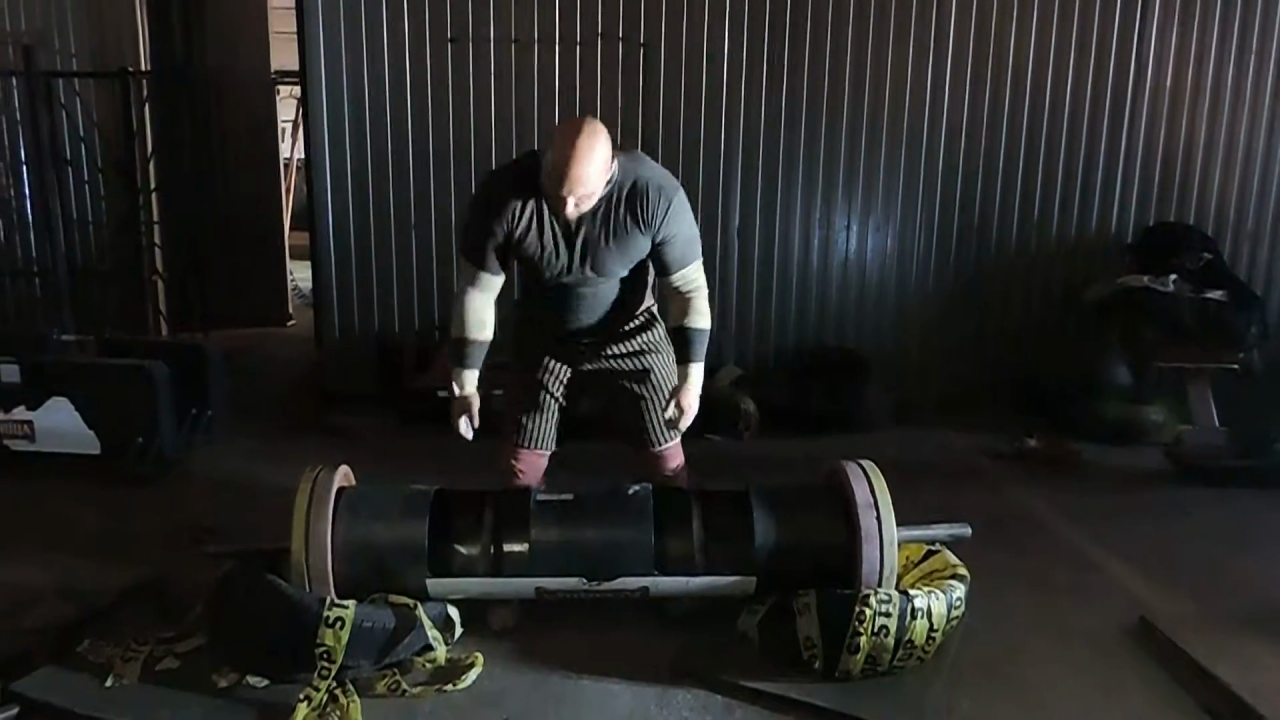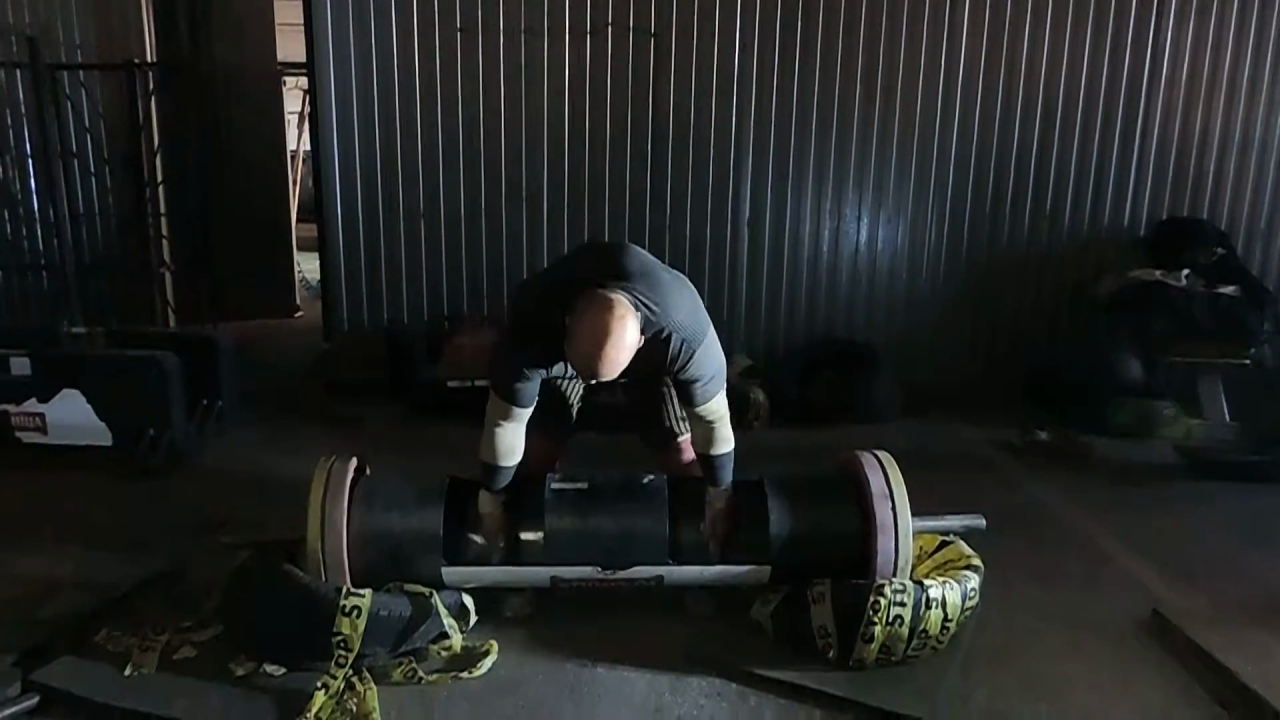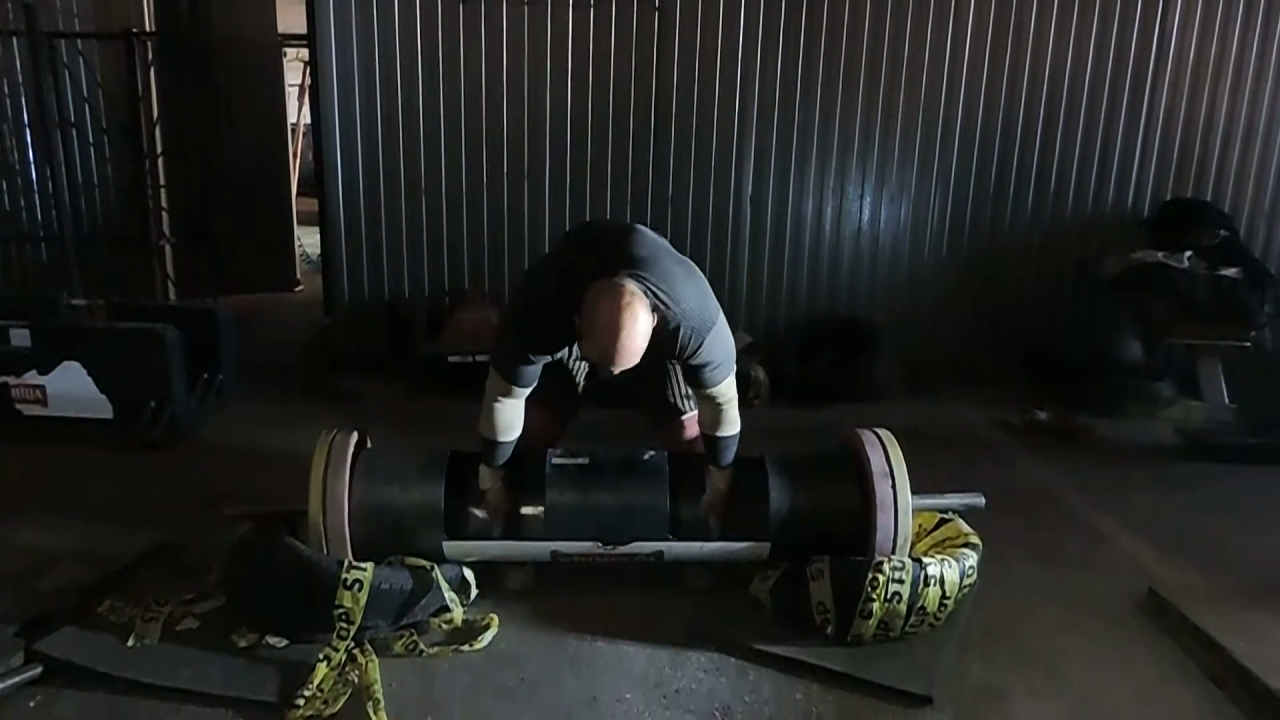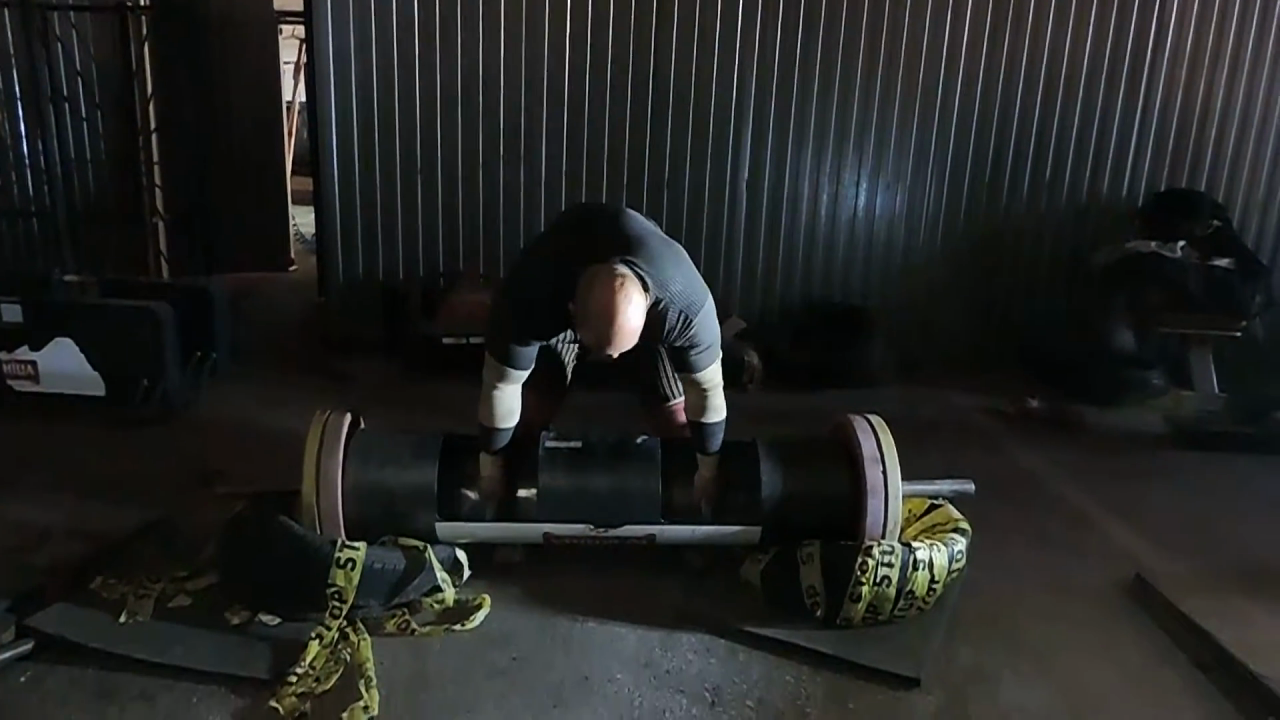
dt=0.5s
person 1, frame 1
left shoulder: (656, 194)
right shoulder: (503, 196)
left elbow: (689, 287)
right elbow: (477, 290)
left wrist: (691, 376)
right wrist: (466, 379)
left hip: (632, 335)
right hip: (542, 337)
left knee: (666, 457)
right knee: (523, 462)
person 1, frame 2
left shoulder: (685, 332)
right shoulder: (530, 329)
left elbow: (713, 418)
right elbow: (506, 421)
left wrist: (719, 503)
right wrist: (492, 506)
left knee: (683, 453)
right knee: (535, 455)
person 1, frame 3
left shoulder: (695, 320)
right shoulder: (537, 315)
left elbow: (721, 399)
right elbow: (503, 397)
left knee: (685, 430)
right knee: (539, 429)
person 1, frame 4
left shoulder: (684, 302)
right shoulder: (529, 299)
left elbow: (706, 386)
right elbow: (502, 384)
left wrist: (707, 472)
left knee: (675, 413)
right knee: (531, 412)
